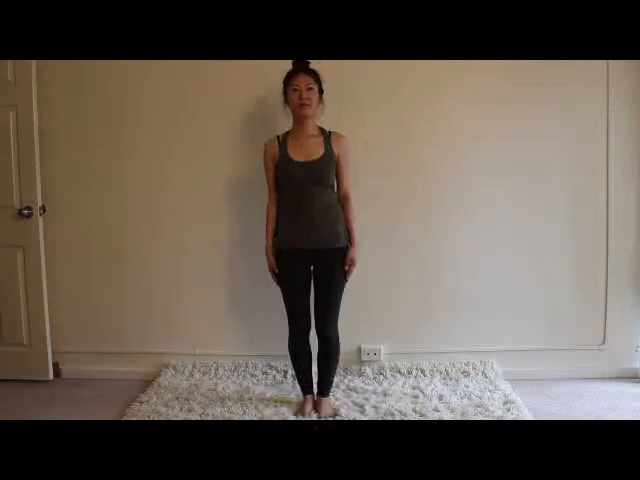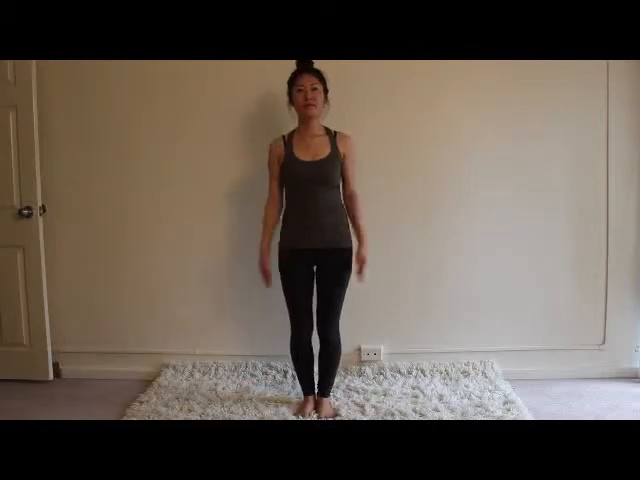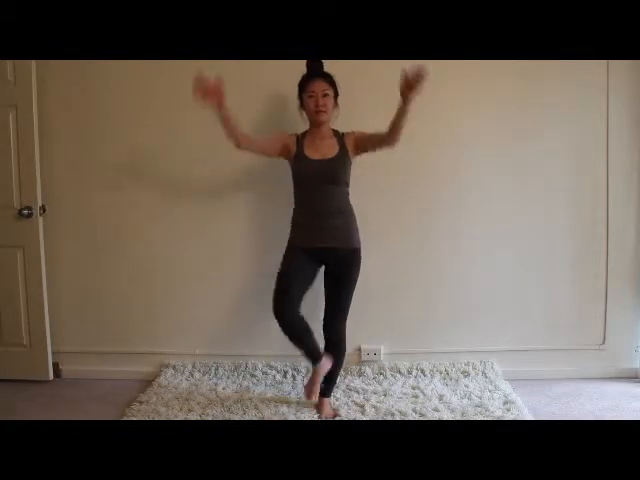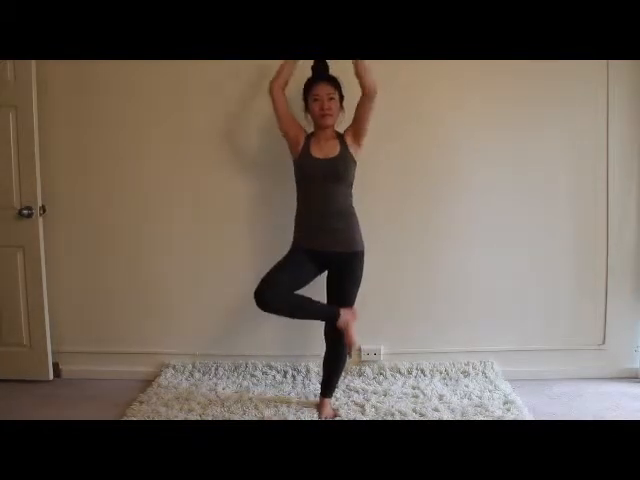
dt=0.4s
person 1, frame 1
left shoulder: (337, 143)
right shoulder: (274, 147)
left elbow: (344, 194)
right elbow: (273, 199)
left wrist: (353, 243)
right wrist: (269, 246)
left hip: (332, 245)
right hip: (291, 248)
left knee: (327, 326)
right knee: (298, 325)
left ankle: (324, 395)
right ankle: (306, 394)
person 1, frame 2
left shoulder: (343, 143)
right shoulder: (280, 147)
left elbow: (351, 195)
right elbow: (274, 200)
left wrist: (362, 242)
right wrist: (264, 249)
left hip: (336, 245)
right hip: (294, 247)
left knee: (329, 326)
right knee: (300, 327)
left ankle: (325, 395)
right ankle: (307, 394)
person 1, frame 3
left shoulder: (351, 141)
right shoulder: (290, 143)
left elbow: (390, 138)
right elbow: (244, 142)
left wrist: (406, 100)
right wrist: (221, 108)
left hip: (345, 244)
right hip: (303, 243)
left knee: (336, 324)
right knee: (283, 307)
left ankle: (325, 396)
right ankle: (319, 360)
person 1, frame 4
left shoulder: (351, 141)
right shoulder: (298, 141)
left elbow: (370, 92)
right elbow: (275, 89)
left wrist: (355, 61)
right wrist: (298, 59)
left hip: (347, 246)
right hip: (307, 246)
left knee: (334, 333)
right knee: (266, 295)
left ankle: (326, 398)
right ankle: (340, 314)
